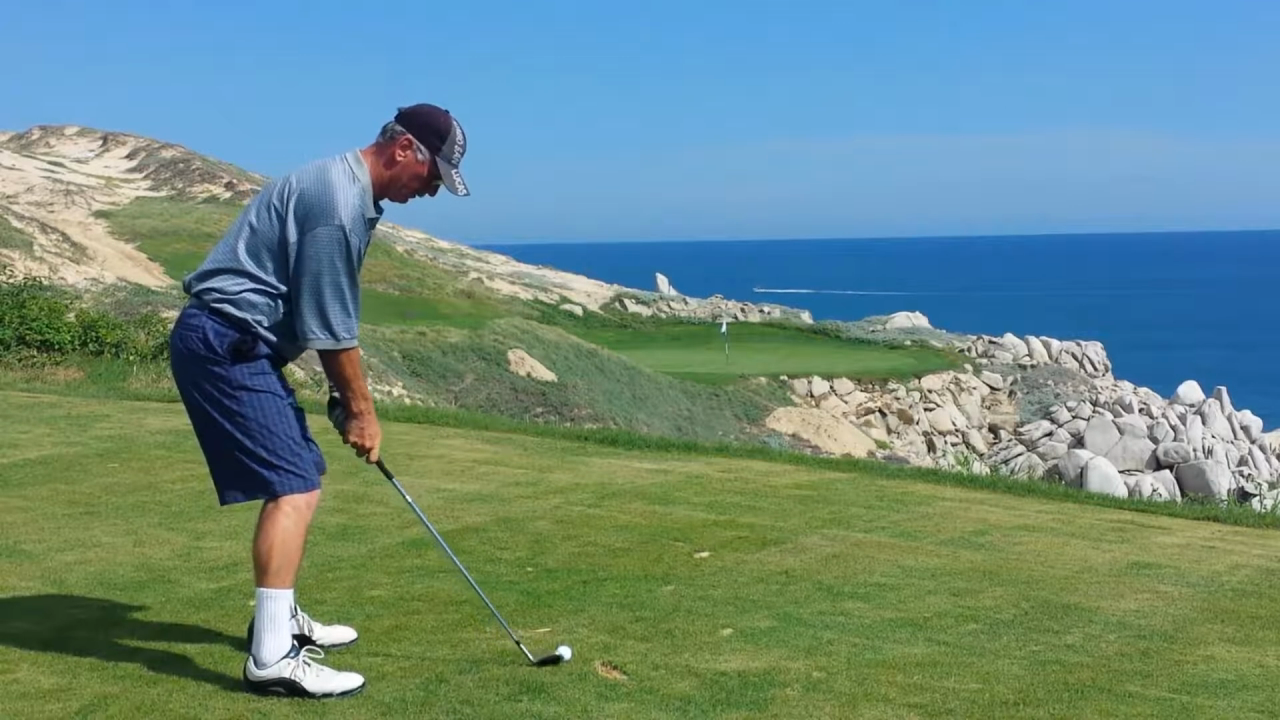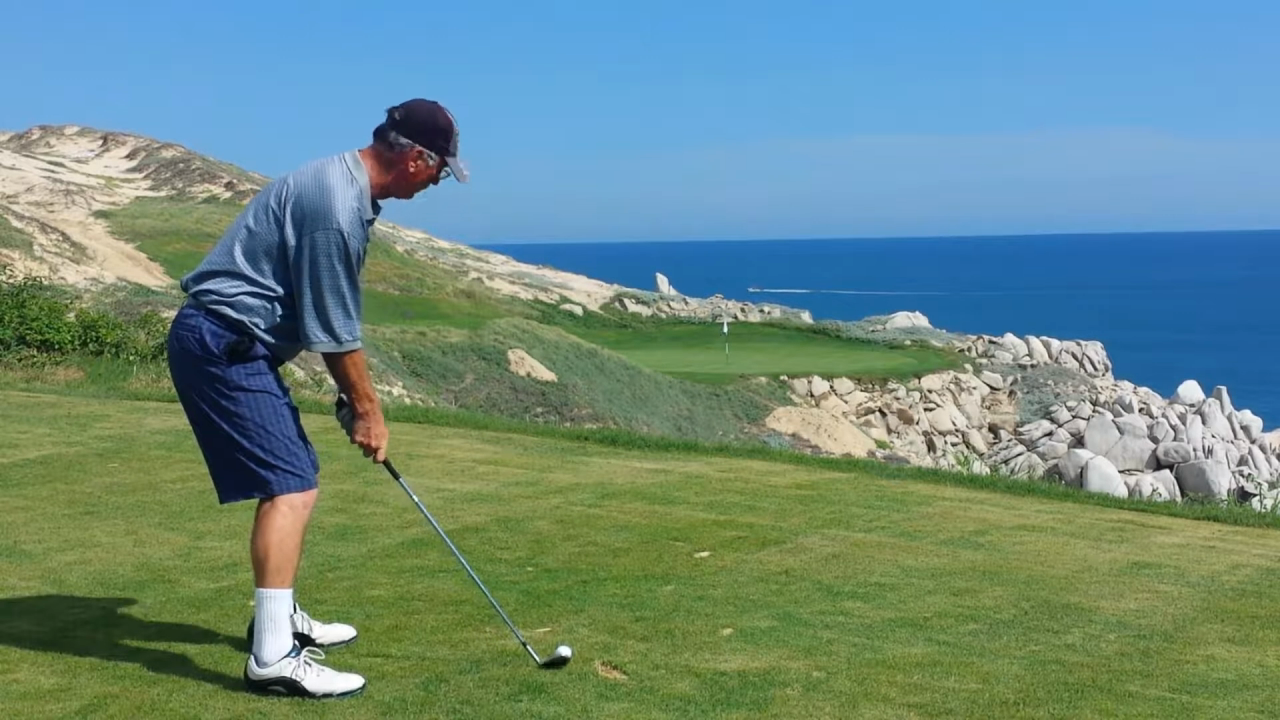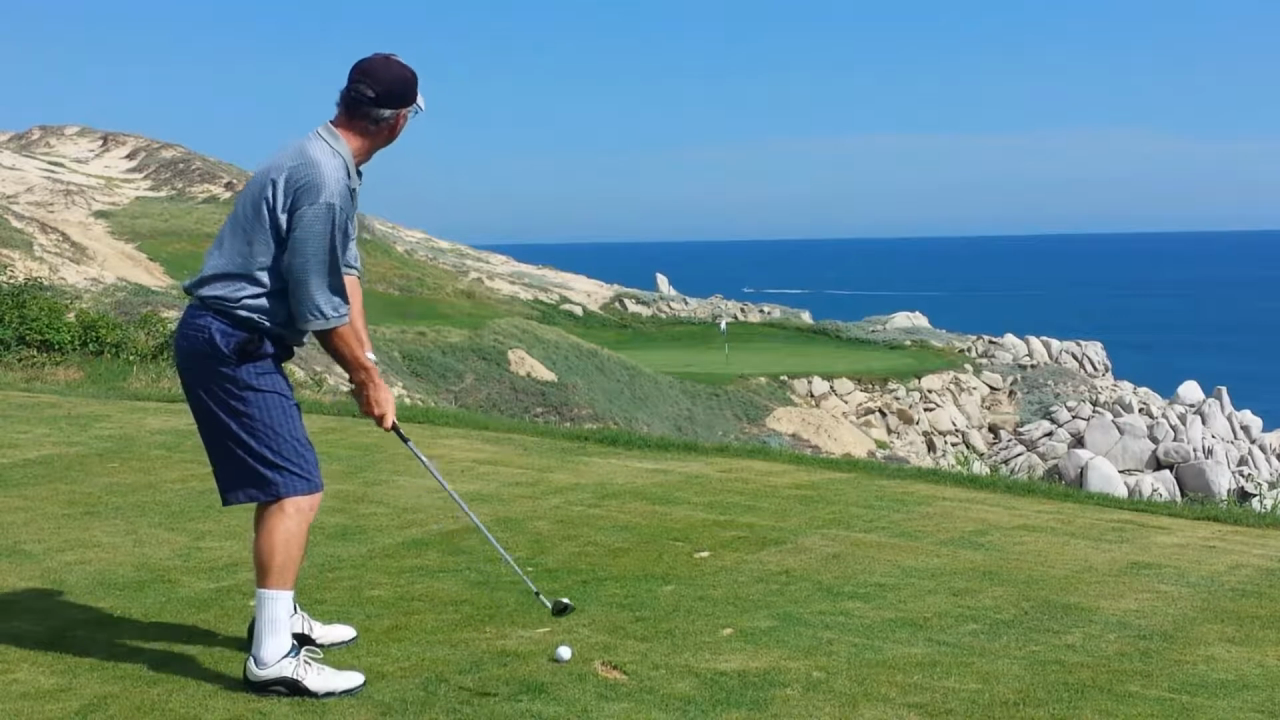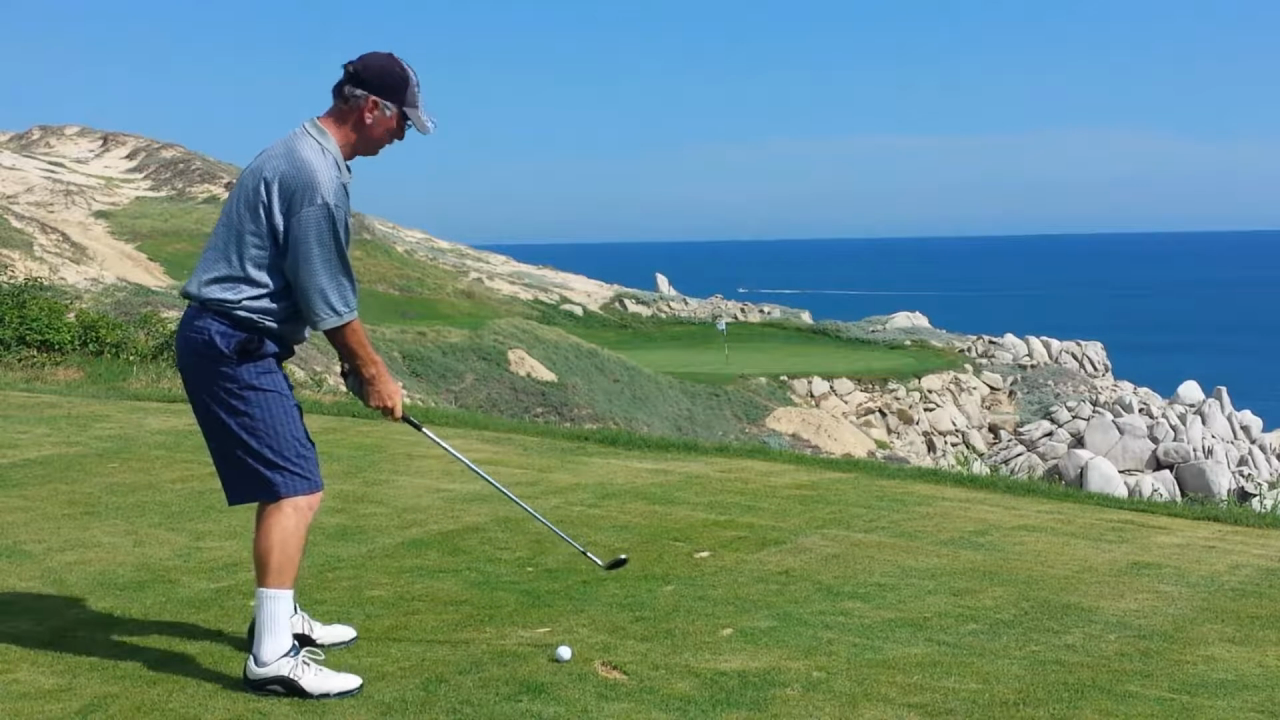
dt=0.5s
person 1, frame 1
left shoulder: (345, 186)
right shoulder: (337, 202)
left elbow: (328, 317)
right elbow: (331, 327)
left wrist: (345, 396)
right wrist: (361, 410)
left hip: (235, 343)
right hip: (226, 345)
left knee: (300, 477)
right knee: (293, 487)
left ankle: (278, 617)
right ankle: (273, 658)
person 1, frame 2
left shoulder: (348, 189)
right shoulder: (335, 206)
left elbow: (335, 316)
right elbow: (333, 327)
left wrist: (353, 395)
right wrist: (368, 409)
left hip: (235, 344)
right hip: (222, 345)
left knee: (295, 480)
right knee: (289, 487)
left ankle: (278, 617)
right ankle: (274, 658)
person 1, frame 3
left shoulder: (326, 163)
right shoulder: (325, 180)
left elbow: (343, 272)
right elbow: (317, 306)
left wrist: (366, 359)
right wrist: (367, 380)
left hip: (233, 340)
right hip: (231, 343)
left knee: (280, 483)
right knee: (294, 488)
left ankle: (278, 618)
right ankle: (274, 659)
person 1, frame 4
left shoulder: (304, 154)
right shoulder: (316, 176)
left elbow: (322, 287)
right elbow: (328, 298)
left wrist: (355, 360)
right wrist: (375, 373)
left hip: (235, 340)
right hip: (233, 344)
left knee: (286, 482)
right knee: (294, 490)
left ankle: (278, 617)
right ankle: (273, 657)
